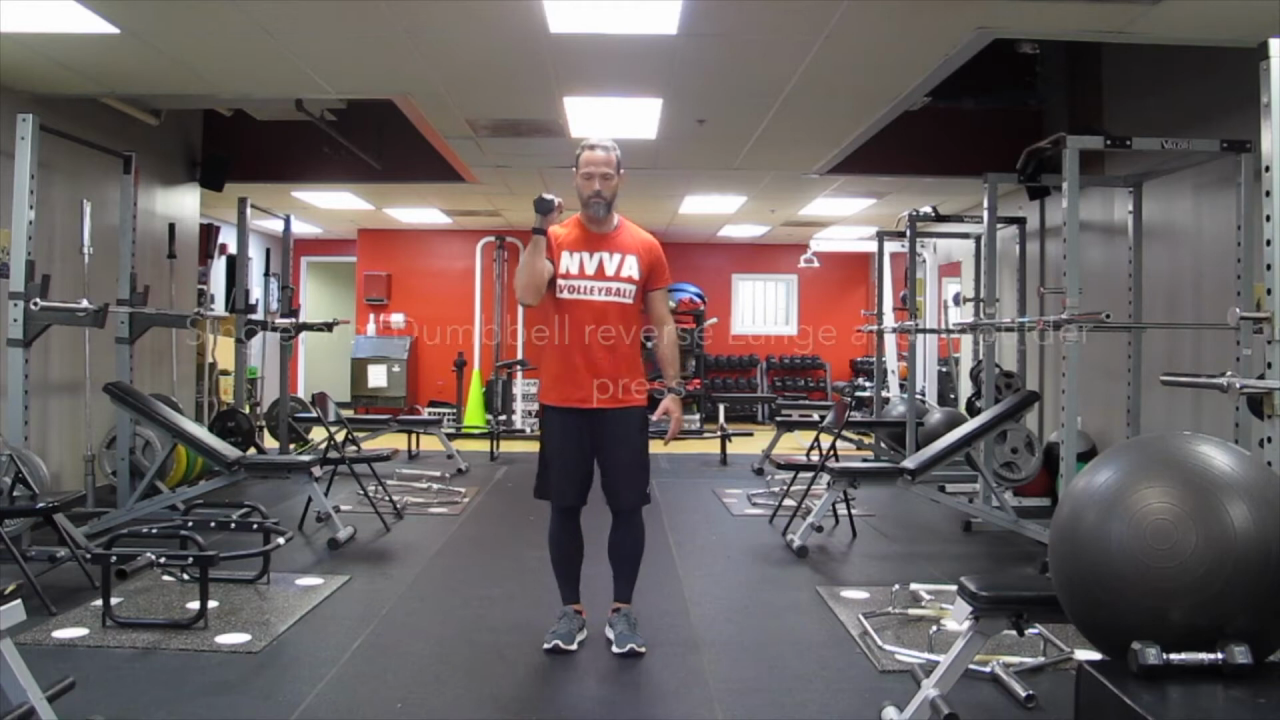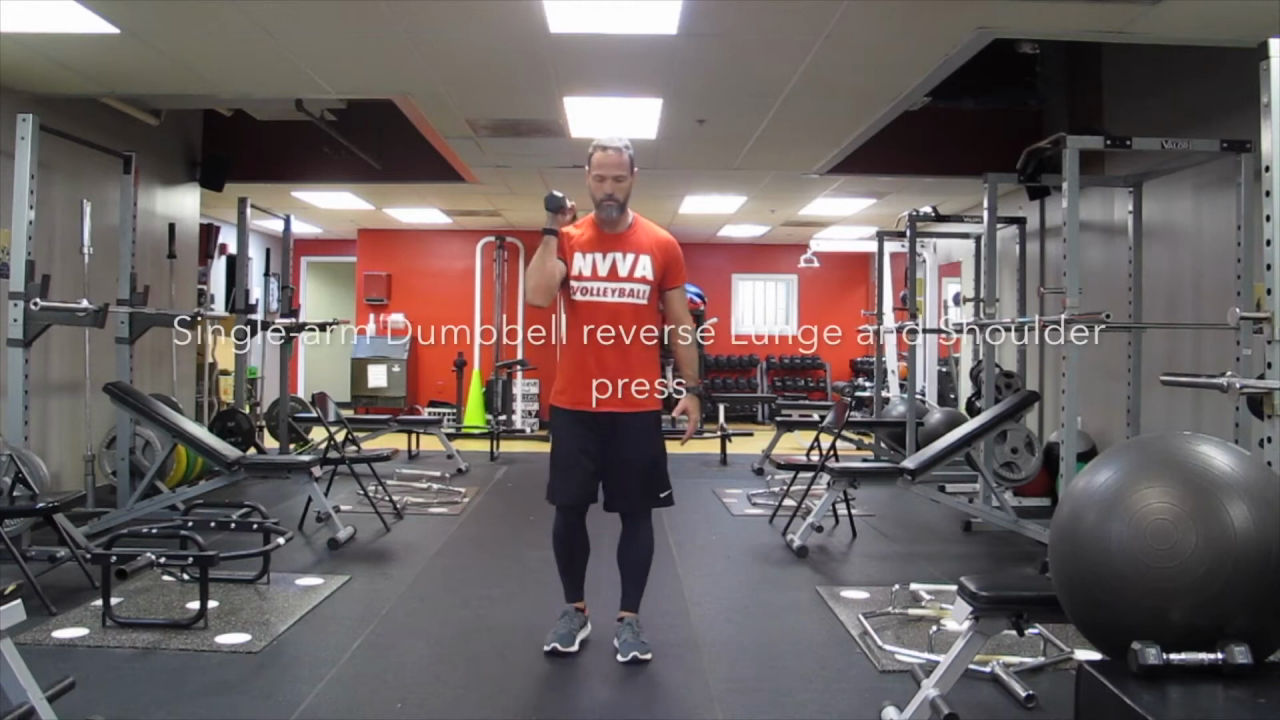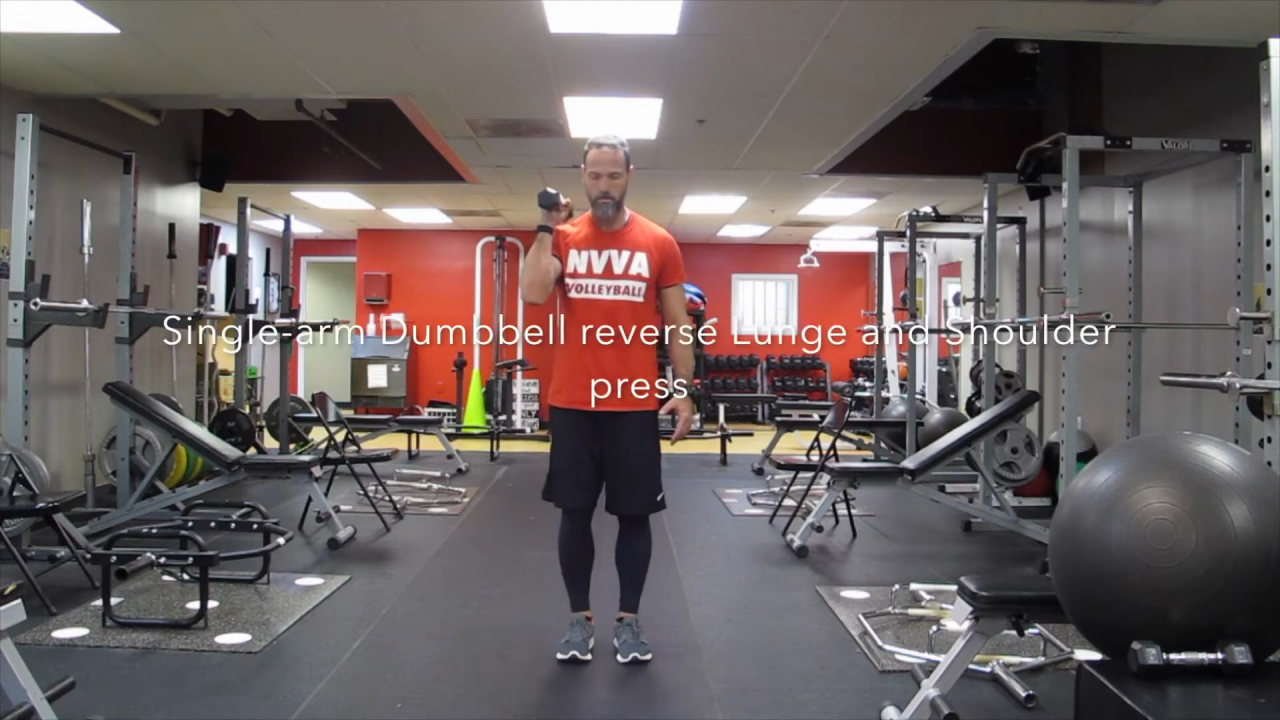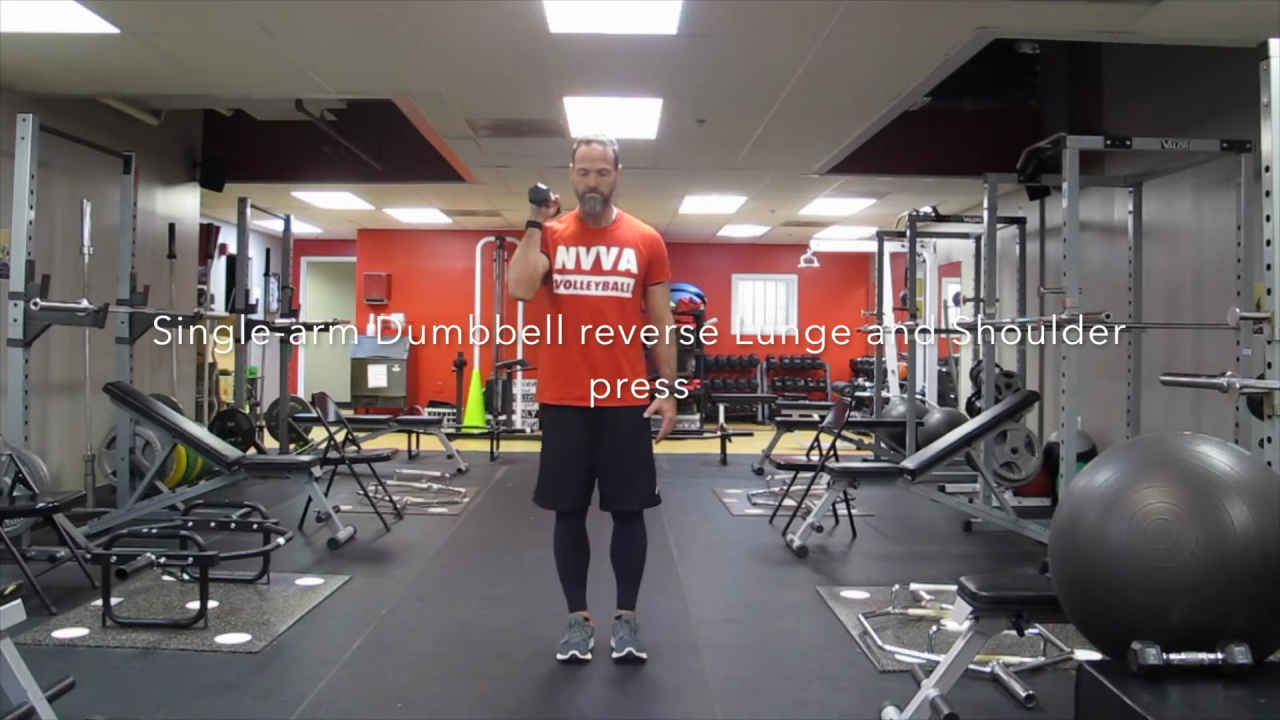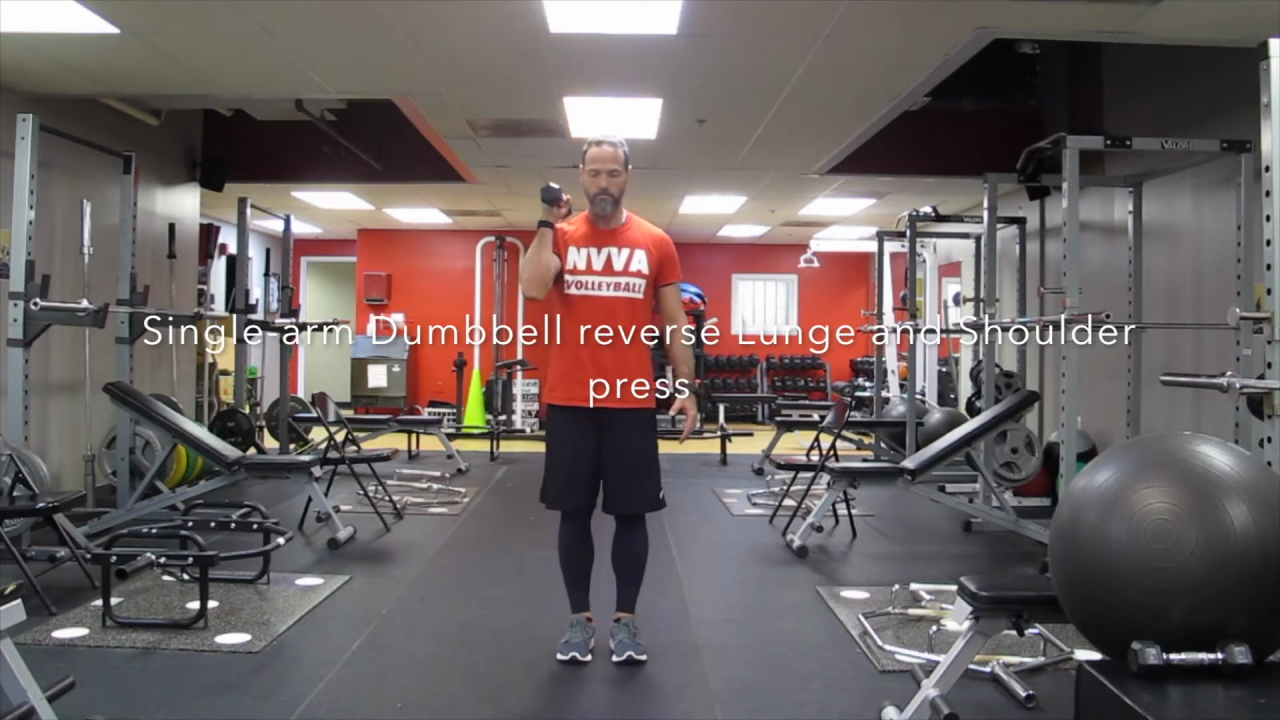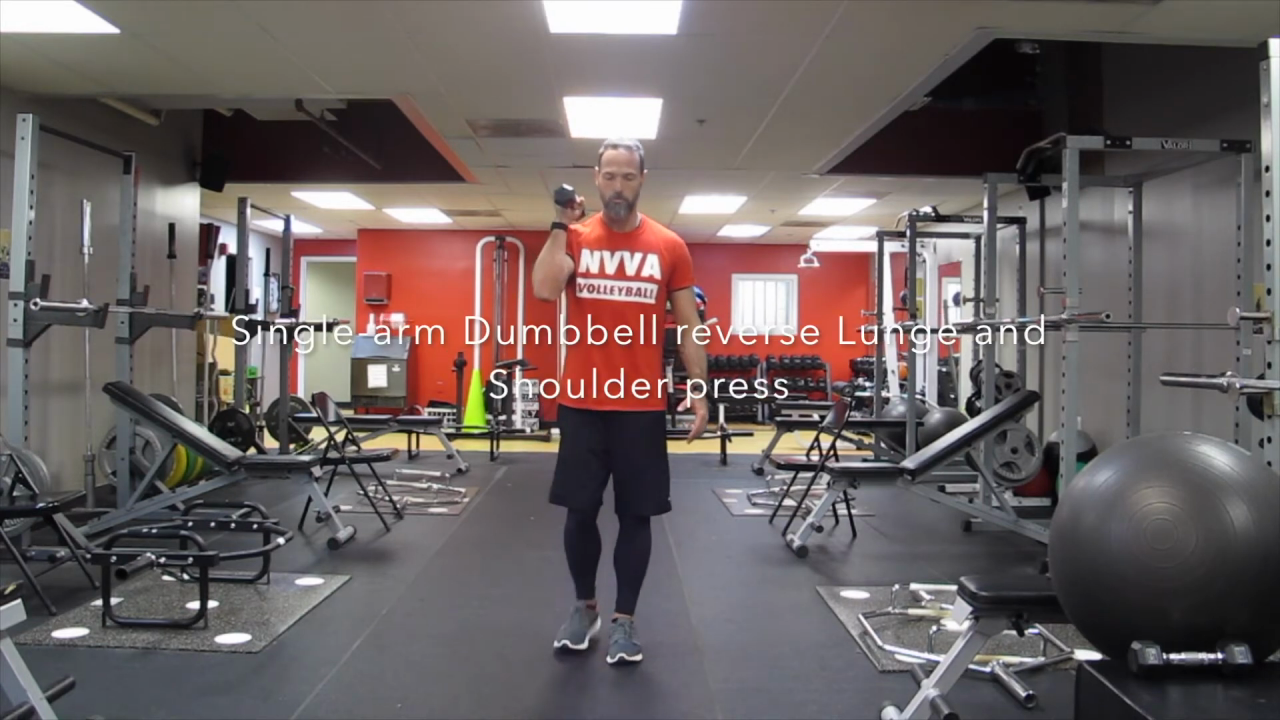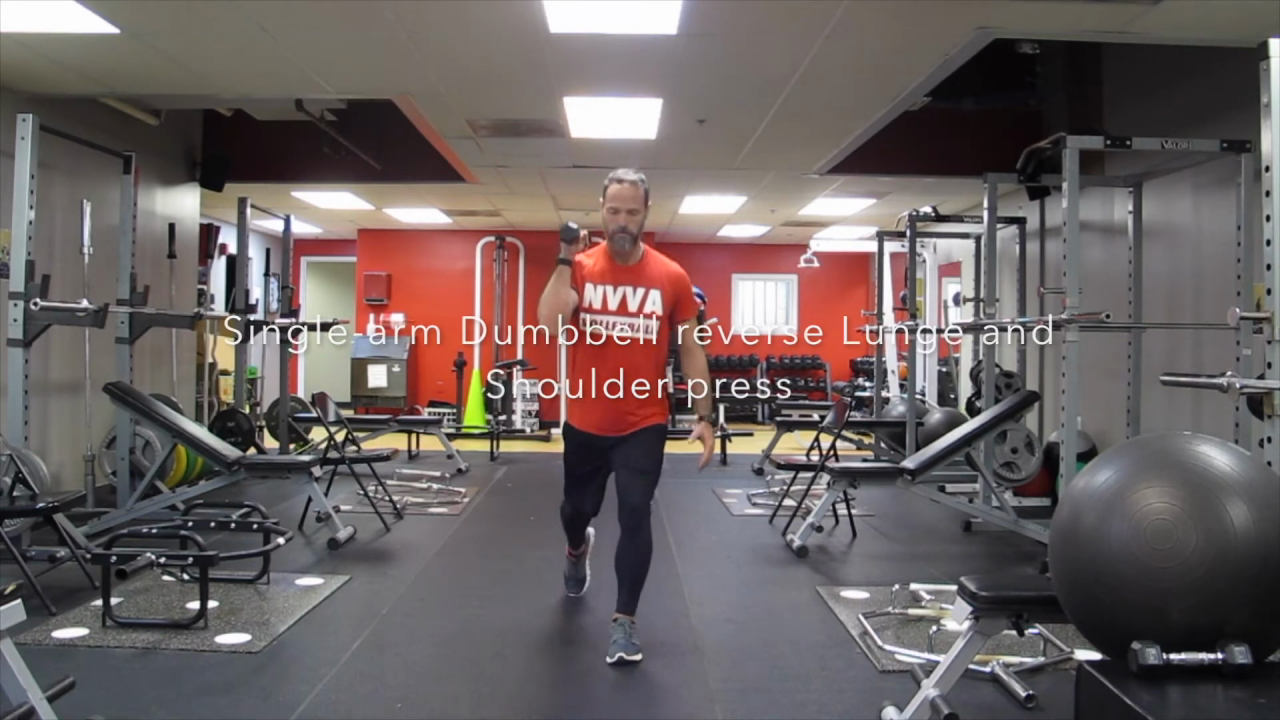
dt=0.5s
person 1, frame 1
left shoulder: (645, 247)
right shoulder: (552, 239)
left elbow: (661, 324)
right elbow: (527, 295)
left wrist: (673, 389)
right wrist: (541, 229)
left hip: (625, 401)
right hip: (563, 400)
left knee: (627, 507)
right knee: (565, 507)
left ankle: (621, 610)
right ankle: (571, 611)
person 1, frame 2
left shoulder: (661, 245)
right shoulder: (566, 239)
left elbow: (679, 322)
right elbow: (537, 297)
left wrist: (691, 389)
right wrist: (552, 230)
left hip: (637, 404)
right hip: (574, 402)
left knee: (636, 512)
right knee: (569, 508)
left ankle: (628, 619)
right ankle: (574, 609)
person 1, frame 3
left shoulder: (659, 243)
right shoulder: (562, 238)
left elbow: (677, 323)
right elbow: (533, 294)
left wrist: (683, 389)
right wrist: (548, 227)
left hip: (634, 404)
right hip: (572, 402)
left knee: (634, 514)
right knee: (574, 511)
left ankle: (629, 620)
right ankle: (580, 618)
person 1, frame 4
left shoulder: (646, 241)
right shoulder: (550, 234)
left elbow: (661, 322)
right elbow: (520, 288)
left wrist: (668, 390)
right wrist: (536, 223)
left hip: (626, 399)
right hip: (564, 399)
left knee: (629, 510)
right knee: (569, 510)
left ankle: (625, 618)
right ankle: (578, 618)
person 1, frame 5
left shoulder: (655, 242)
right shoulder: (558, 235)
left elbow: (674, 321)
right elbow: (532, 289)
left wrist: (686, 388)
right wrist: (548, 224)
left hip: (632, 401)
right hip: (570, 400)
left knee: (630, 513)
right knee: (573, 512)
left ankle: (625, 620)
right ankle: (580, 618)
person 1, frame 6
left shoulder: (668, 246)
right shoulder: (574, 237)
left elbow: (687, 323)
right elbow: (544, 290)
left wrist: (699, 388)
right wrist: (562, 226)
left hip: (642, 404)
right hip: (581, 400)
left knee: (636, 515)
right knee: (579, 508)
left ankle: (624, 619)
right ankle: (583, 606)
person 1, frame 7
left shoulder: (672, 277)
right shoulder: (579, 268)
left elbow: (691, 353)
right elbow: (549, 327)
left wrist: (704, 418)
right wrist: (566, 259)
left hip: (642, 424)
right hip: (586, 422)
left knee: (634, 513)
right knee: (576, 508)
left ankle: (624, 621)
right ankle: (578, 549)
